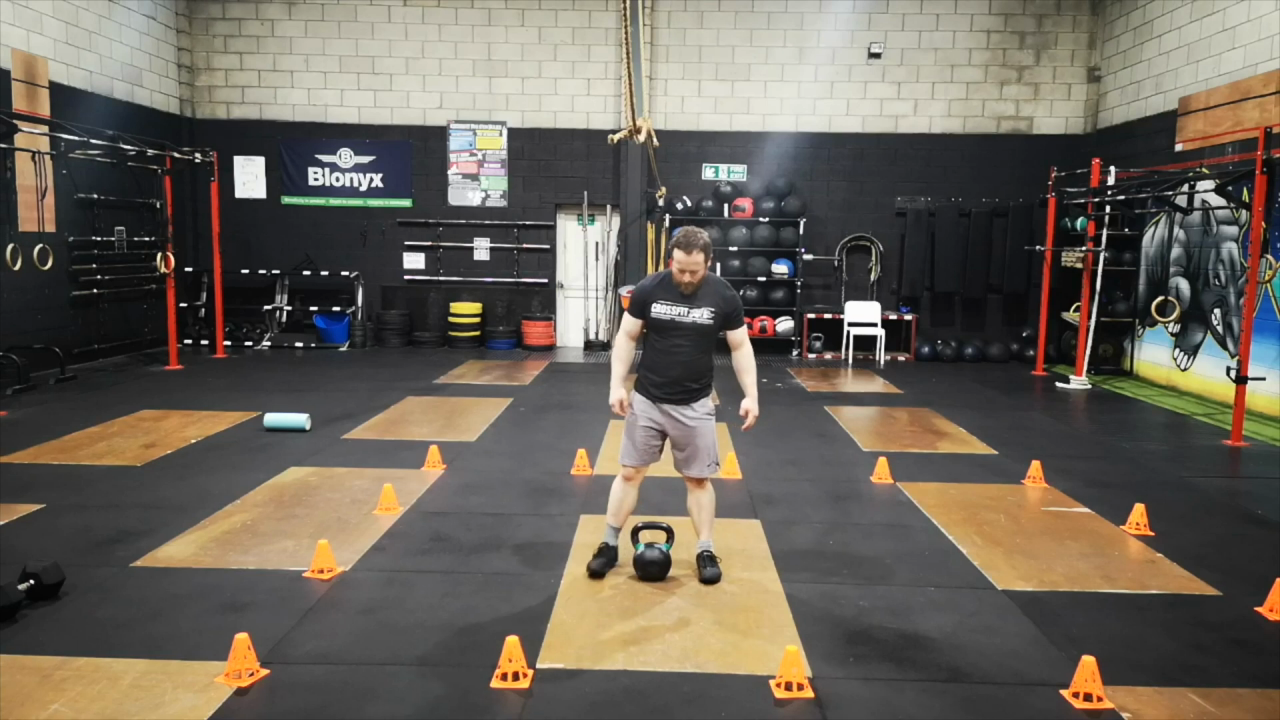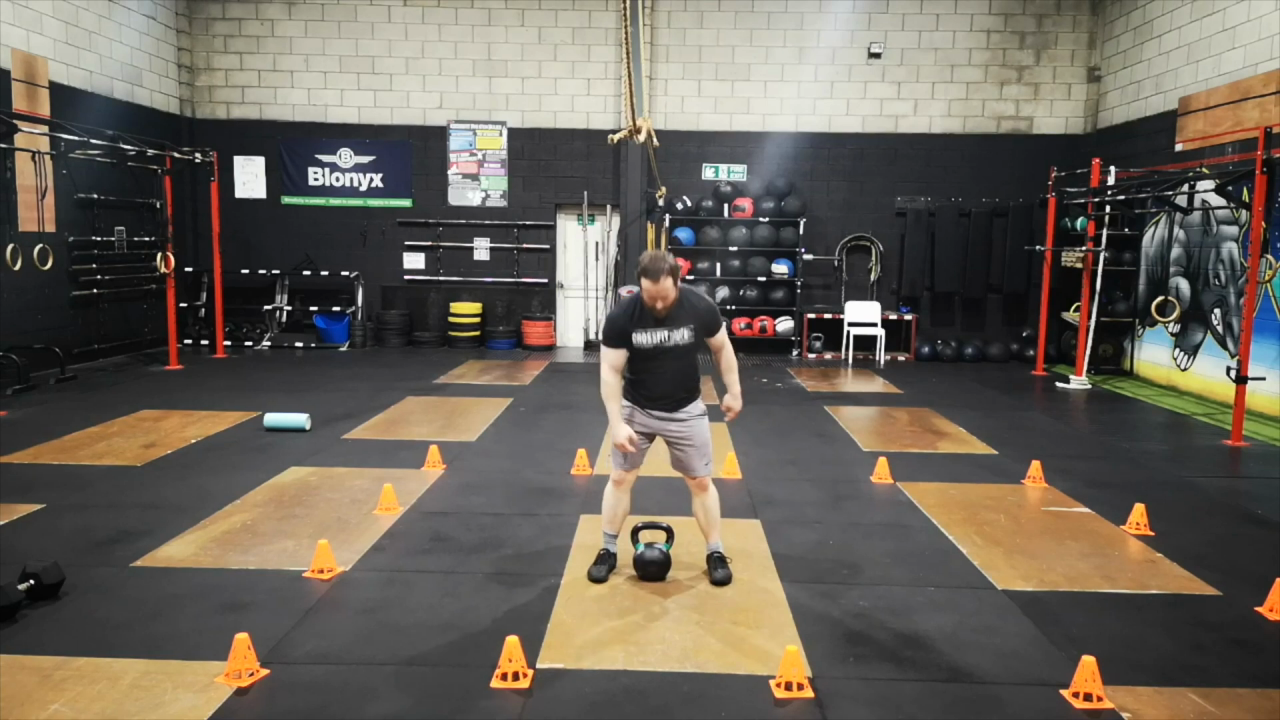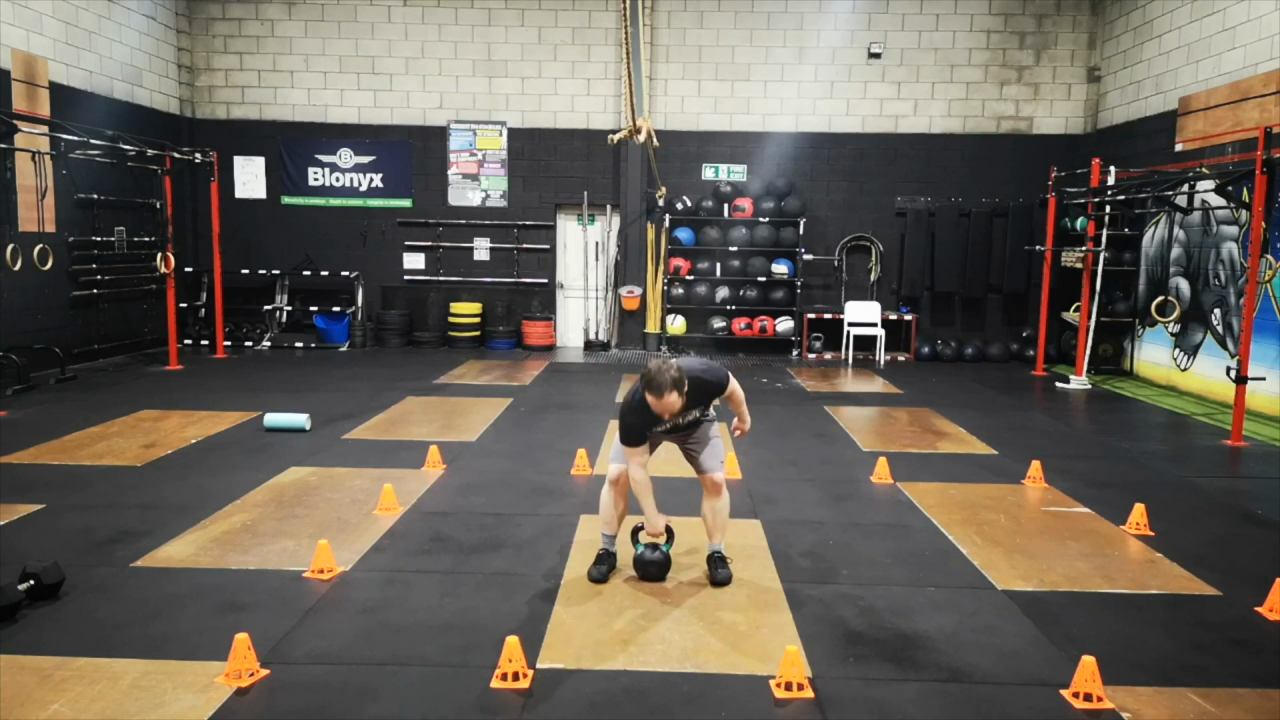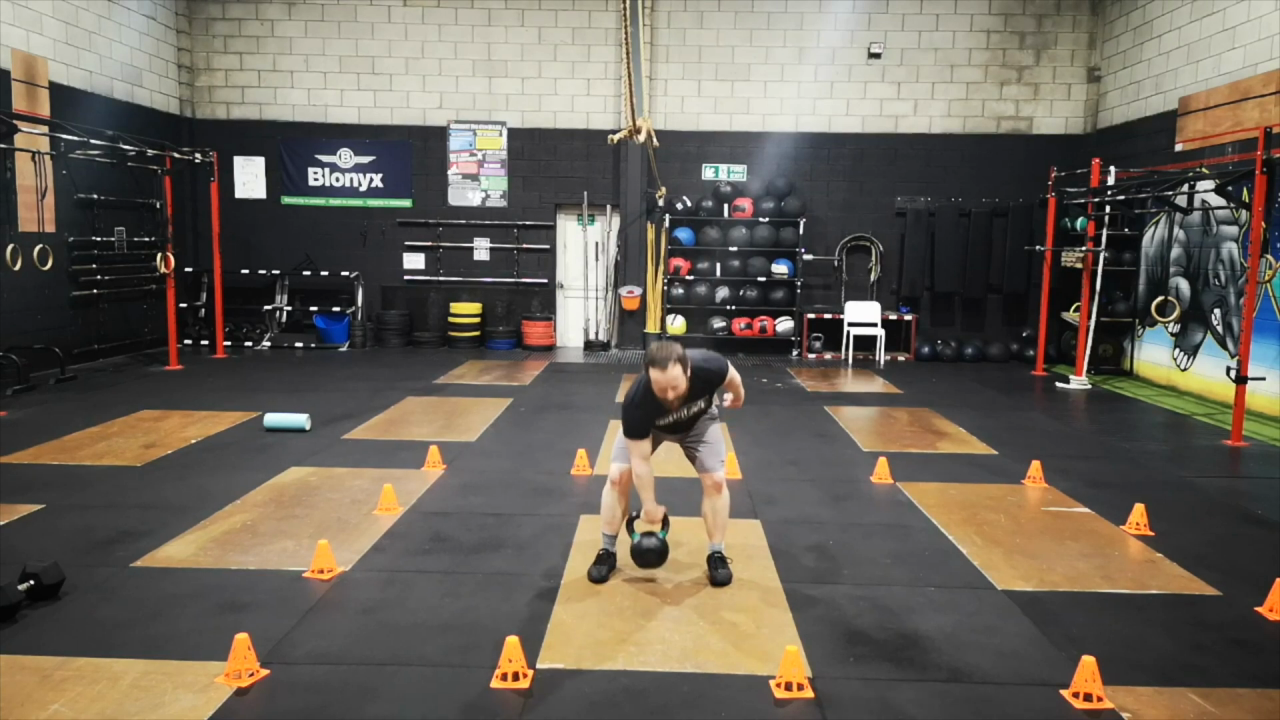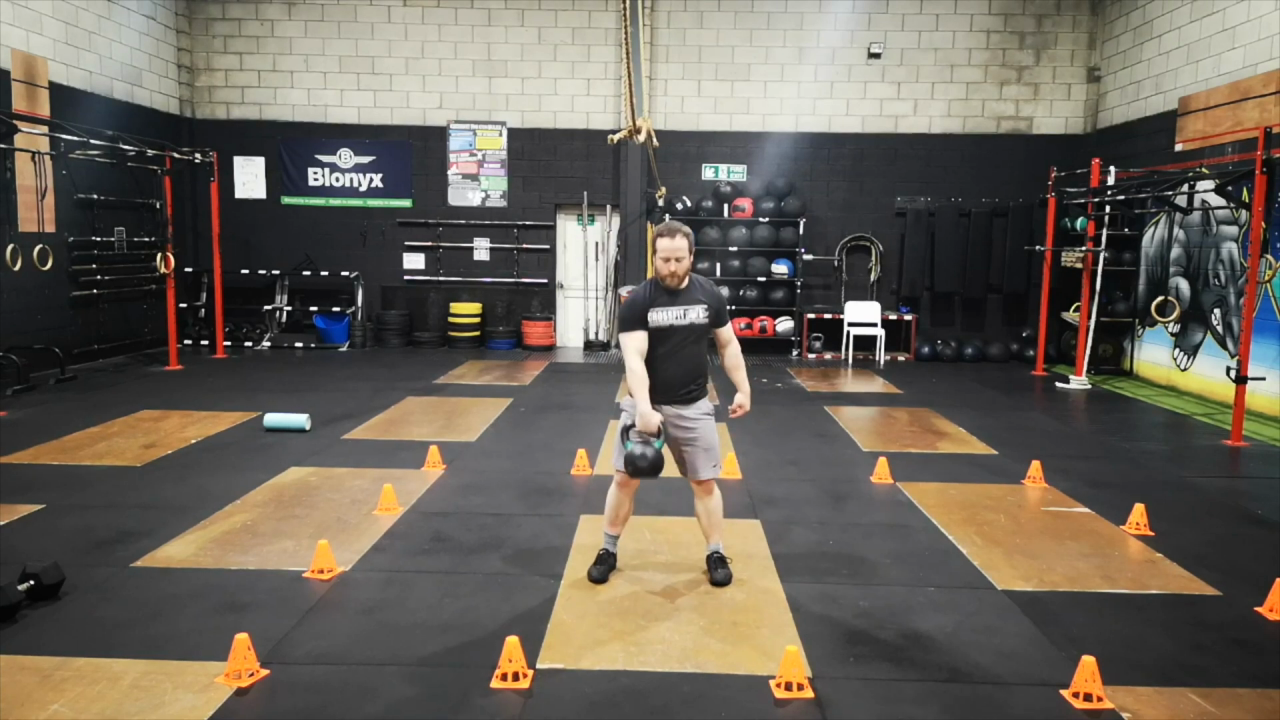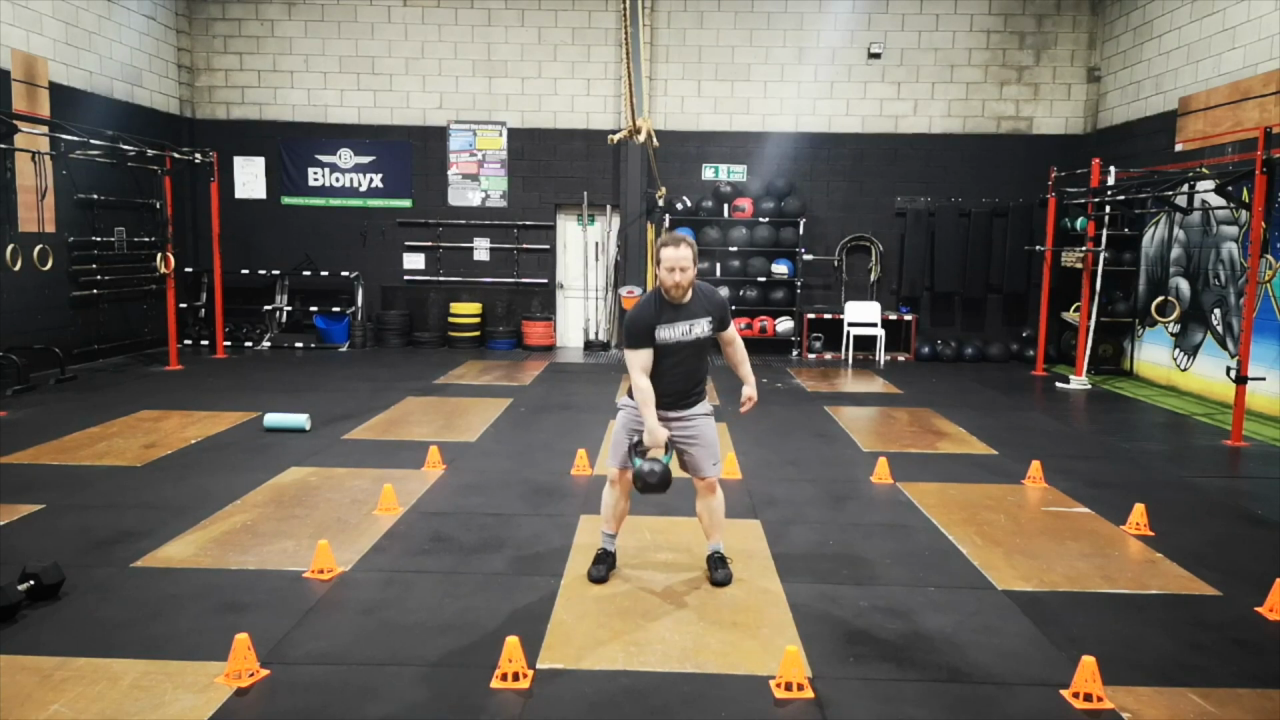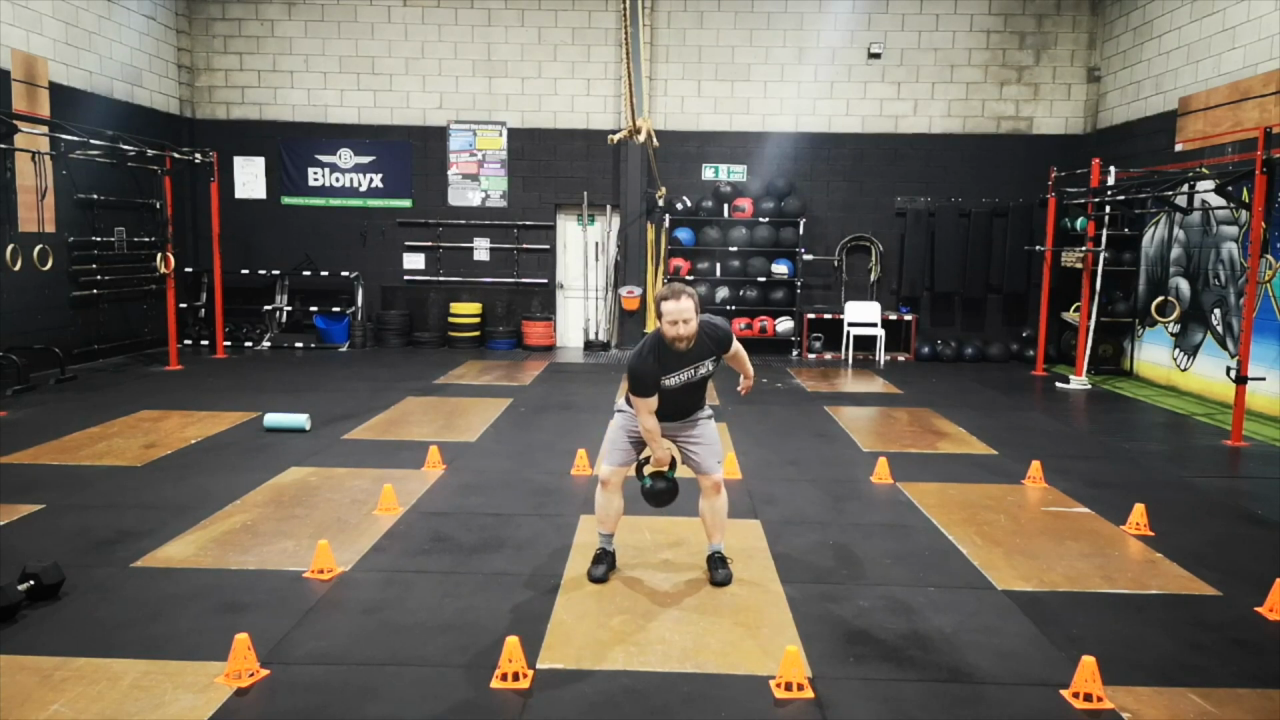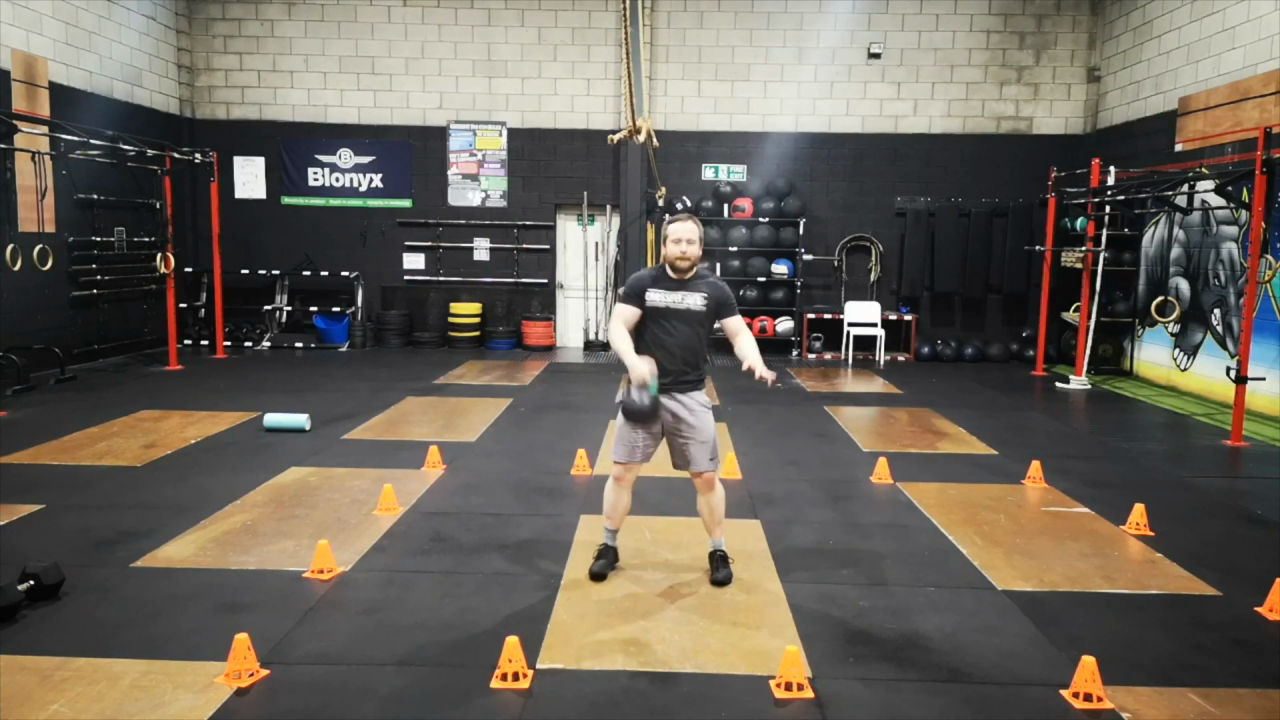
dt=0.5s
person 1, frame 1
left shoulder: (724, 297)
right shoulder: (649, 289)
left elbow: (740, 347)
right elbow: (627, 337)
left wrist: (750, 394)
right wrist: (617, 385)
left hip: (695, 406)
right hip: (647, 401)
left knee: (698, 479)
right knee: (630, 473)
left ankle: (705, 551)
right ankle: (609, 545)
person 1, frame 2
left shoulder: (700, 307)
right shoulder: (622, 315)
left elbow: (722, 348)
right elbow: (610, 372)
left wrist: (734, 391)
right wrist: (616, 423)
left hip: (686, 410)
right hip: (636, 408)
left knee: (700, 480)
right knee: (620, 477)
left ankle: (715, 553)
right ankle: (608, 551)
person 1, frame 3
left shoulder: (707, 376)
right shoulder: (633, 409)
left elbow: (732, 388)
right elbow: (637, 468)
left wrist: (743, 416)
right wrist: (651, 516)
left hip: (696, 422)
right hip: (645, 428)
left knee: (715, 480)
right knee: (617, 476)
left ankle: (716, 554)
right ankle: (607, 552)
person 1, frame 4
left shoulder: (709, 367)
right shoulder: (637, 401)
left elbow: (731, 376)
right elbow: (640, 460)
left wrist: (738, 396)
right wrist: (650, 506)
left hip: (698, 420)
right hip: (650, 425)
left knee: (715, 480)
right knee: (618, 476)
left ankle: (716, 554)
right ankle: (607, 551)
person 1, frame 5
left shoulder: (709, 294)
right shoulder: (638, 301)
left elbow: (728, 344)
right elbow: (634, 360)
left wrist: (743, 389)
right wrist: (644, 409)
left hip: (694, 407)
right hip: (645, 408)
left knee: (705, 482)
right knee: (626, 479)
left ankle: (715, 554)
right ankle: (608, 551)
person 1, frame 6
left shoulder: (712, 301)
right shoulder: (641, 314)
left elbow: (732, 342)
right elbow: (639, 376)
left wrist: (749, 381)
right wrist: (651, 425)
left hip: (692, 409)
right hip: (642, 407)
left knee: (707, 481)
right knee: (619, 476)
left ankle: (716, 554)
right ankle: (607, 551)
person 1, frame 7
left shoulder: (716, 331)
right shoulder: (643, 358)
left elbow: (734, 351)
right elbow: (646, 415)
left wrist: (748, 374)
right wrist: (658, 452)
left hip: (692, 415)
right hip: (639, 414)
left knee: (713, 481)
right knee: (608, 476)
left ankle: (716, 555)
right ankle: (605, 552)
person 1, frame 8
left shoulder: (714, 289)
right shoulder: (642, 283)
left elbow: (739, 333)
right elbow: (617, 327)
left wrist: (754, 361)
right wrist: (632, 359)
left hip: (690, 397)
left knee: (706, 477)
right knee: (622, 472)
left ankle: (718, 552)
right ankle: (609, 546)
